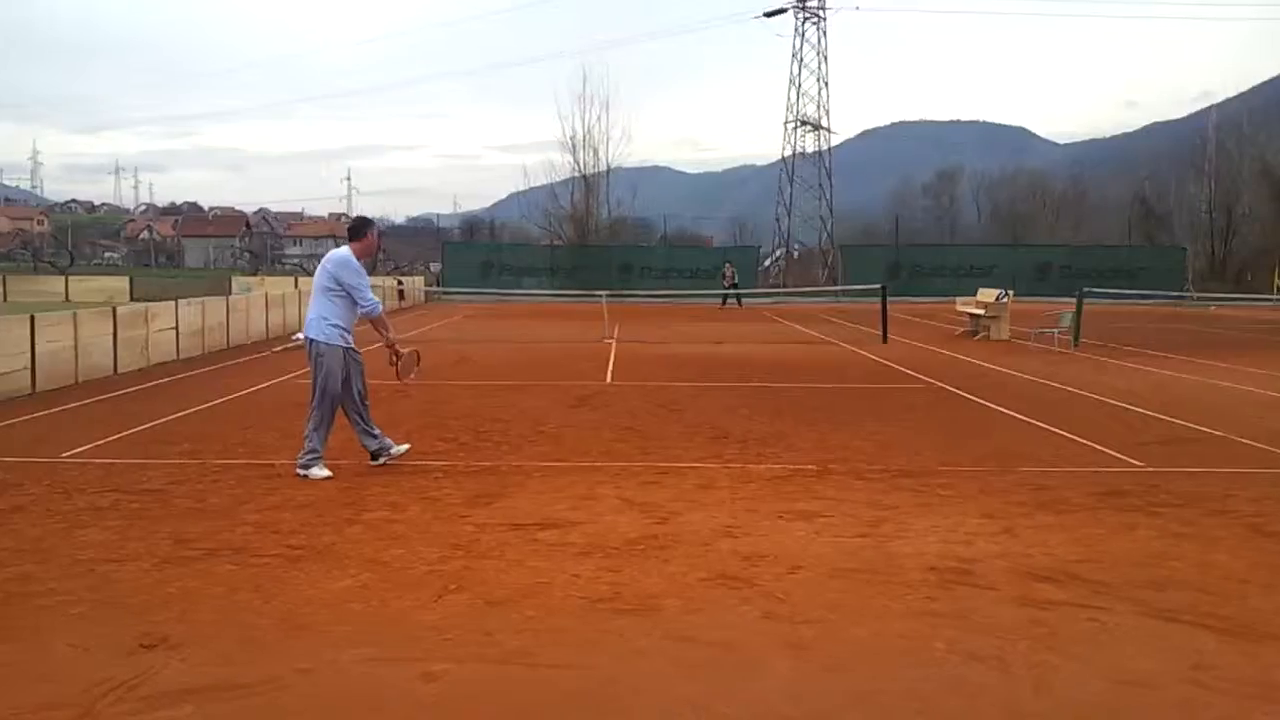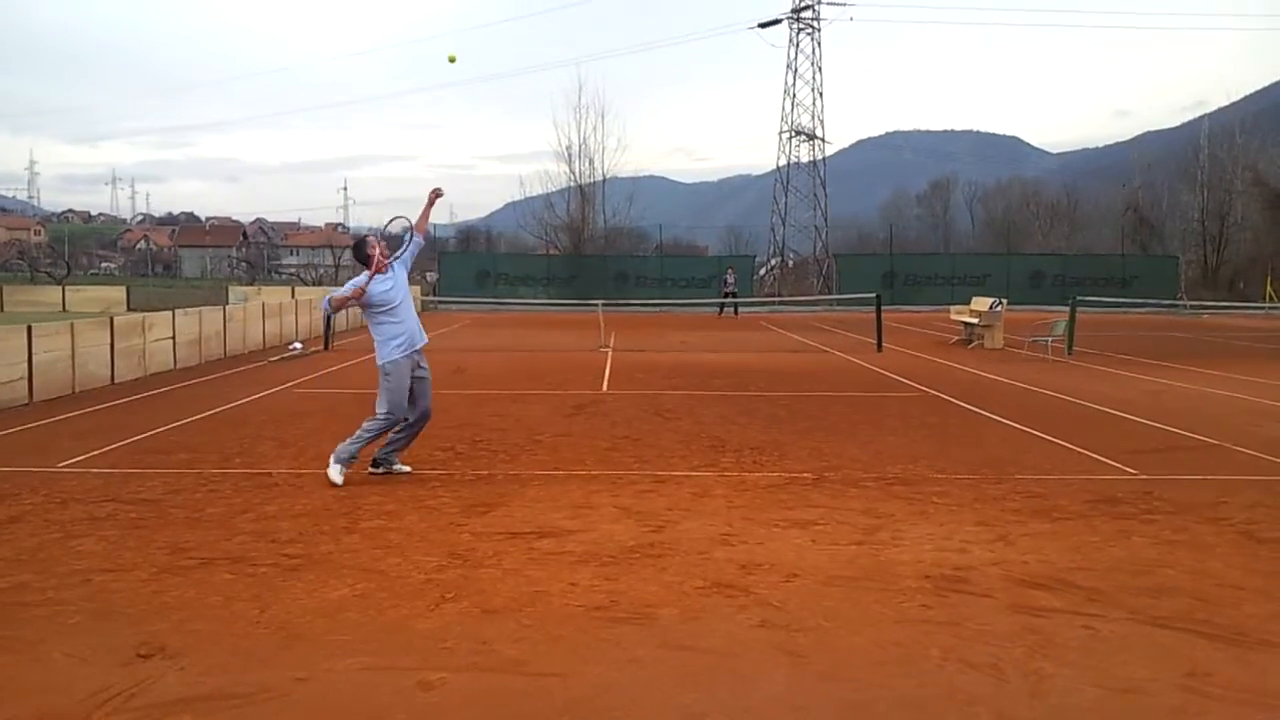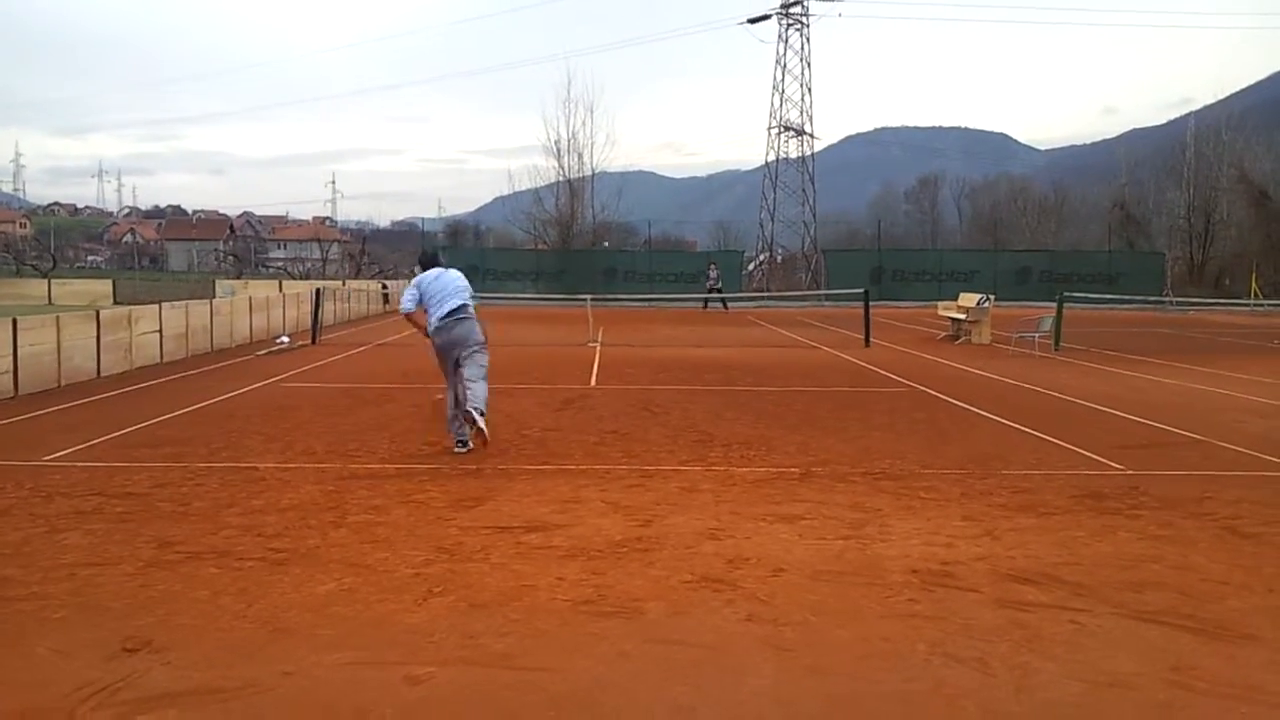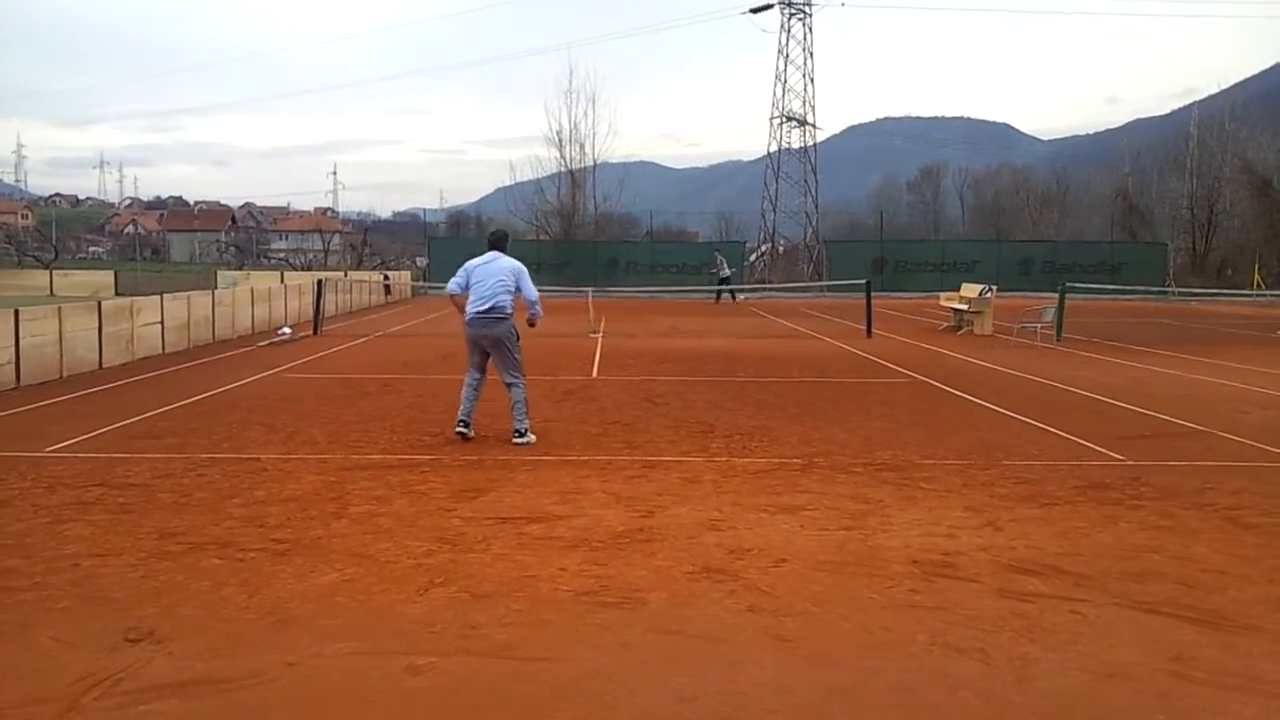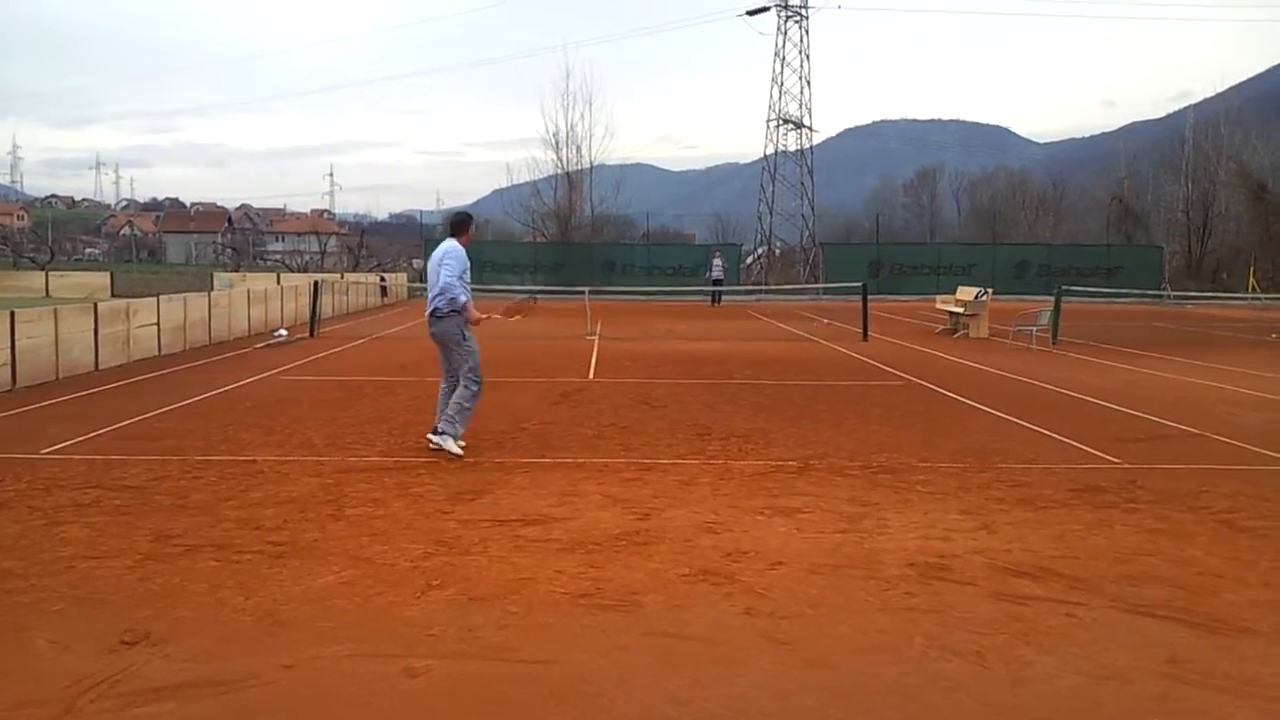
dt=0.7s
person 1, frame 1
left shoulder: (357, 267)
right shoulder: (342, 259)
left elbow: (368, 306)
right elbow: (369, 305)
left wrist: (389, 341)
right wrist: (388, 334)
left hip: (345, 342)
right hip: (325, 341)
left knee: (357, 398)
right knee: (326, 401)
left ankle: (379, 448)
right ankle: (309, 461)
person 1, frame 2
left shoulder: (398, 267)
right shoulder: (361, 284)
left elbow: (416, 236)
right elbow: (329, 305)
left wrist: (429, 205)
right wrist: (349, 297)
left hip: (415, 354)
right hip: (393, 359)
left knee: (421, 412)
right knee: (390, 416)
left ankle: (384, 460)
right ankle: (341, 458)
person 1, frame 3
left shoulder: (419, 281)
right shoulder: (458, 275)
left elbow: (407, 309)
left wrist: (426, 329)
left hip: (441, 334)
right hip: (466, 327)
left knee: (454, 385)
right knee: (475, 380)
left ankle: (461, 439)
right ankle: (475, 410)
person 1, frame 4
left shoulder: (471, 265)
right shoulder: (516, 265)
left elbow: (453, 289)
right elbow: (532, 297)
left wrist: (465, 314)
right wrist: (534, 318)
left hip: (474, 326)
right hip: (500, 325)
left knee: (474, 374)
right knee: (514, 379)
left ankle: (464, 421)
right ankle: (520, 430)
person 1, frame 5
left shoulder: (440, 251)
right shoulder: (456, 251)
right elbow: (450, 285)
right wrist: (468, 310)
left hip: (438, 321)
right hip: (452, 321)
left knee: (451, 381)
right knee: (471, 379)
left ankle: (446, 431)
right ankle: (445, 430)
